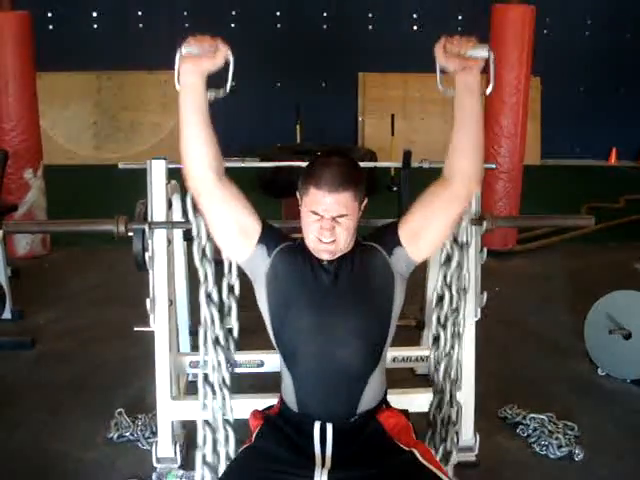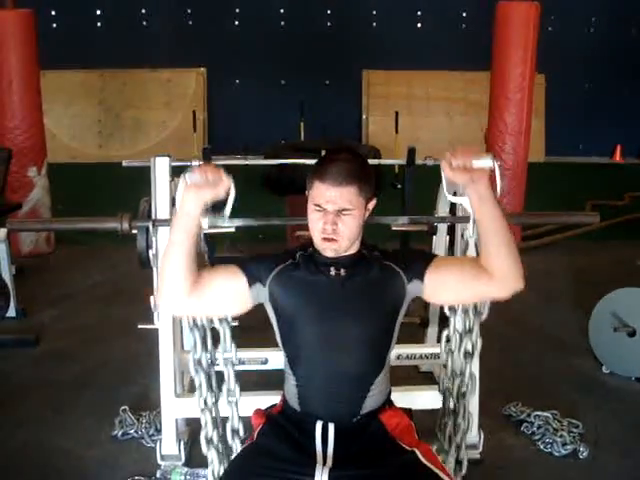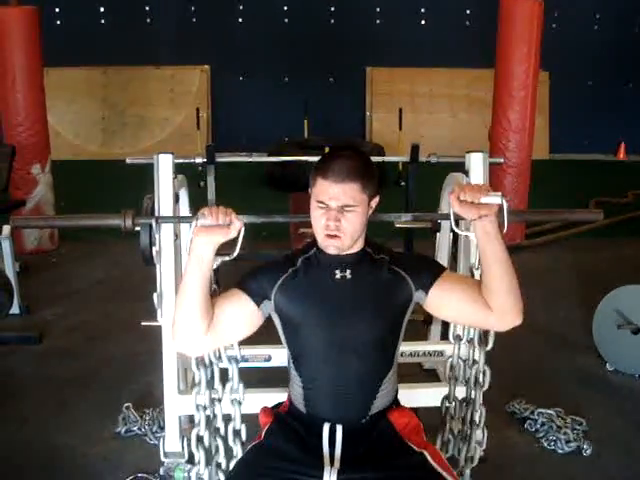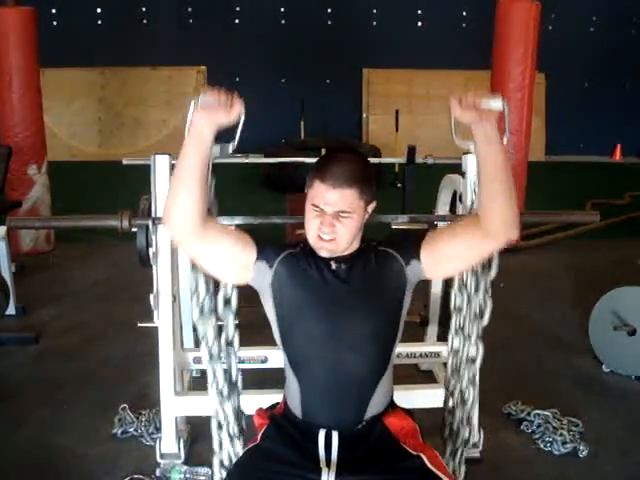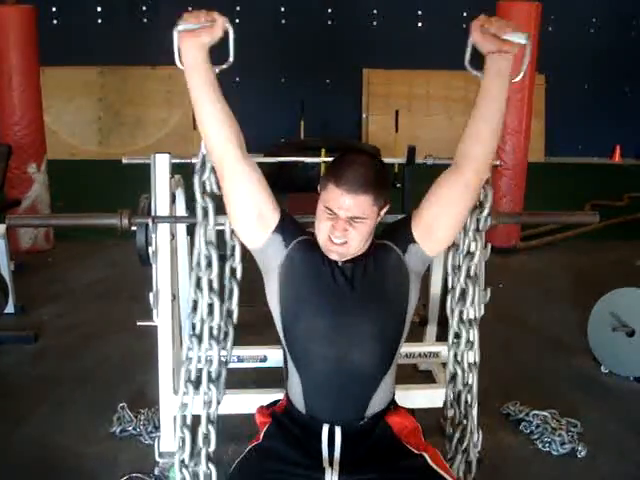
dt=0.3s
person 1, frame 1
left shoulder: (387, 258)
right shoulder: (270, 258)
left elbow: (460, 183)
right elbow: (207, 182)
left wrist: (467, 78)
right wrist: (192, 76)
left hip: (371, 437)
right hip: (287, 437)
person 1, frame 2
left shoulder: (399, 271)
right shoulder: (274, 272)
left elbow: (503, 281)
right elbow: (176, 300)
left wrist: (480, 193)
right wrist: (192, 203)
left hip: (374, 437)
right hip: (290, 436)
person 1, frame 3
left shoulder: (406, 273)
right shoulder: (278, 278)
left elbow: (504, 315)
right elbow: (192, 340)
left wrist: (485, 224)
right wrist: (203, 247)
left hip: (381, 435)
right hip: (296, 436)
person 1, frame 4
left shoulder: (398, 266)
right shoulder: (275, 267)
left elbow: (496, 228)
right elbow: (185, 228)
left wrist: (485, 129)
right wrist: (203, 127)
left hip: (376, 442)
right hip: (292, 441)
person 1, frame 5
left shoulder: (402, 256)
right shoulder: (283, 250)
left elbow: (469, 169)
right elbow: (232, 160)
left wrist: (498, 60)
right wrist: (197, 52)
left hip: (380, 438)
right hip: (292, 439)
